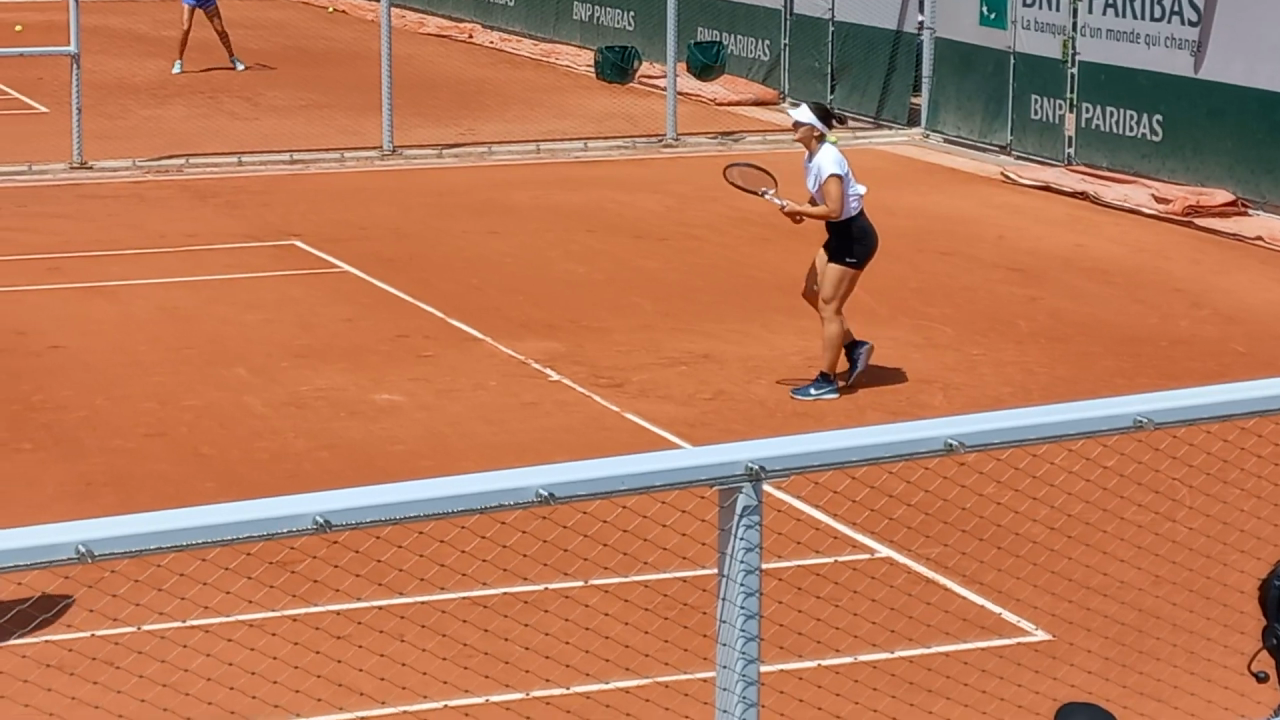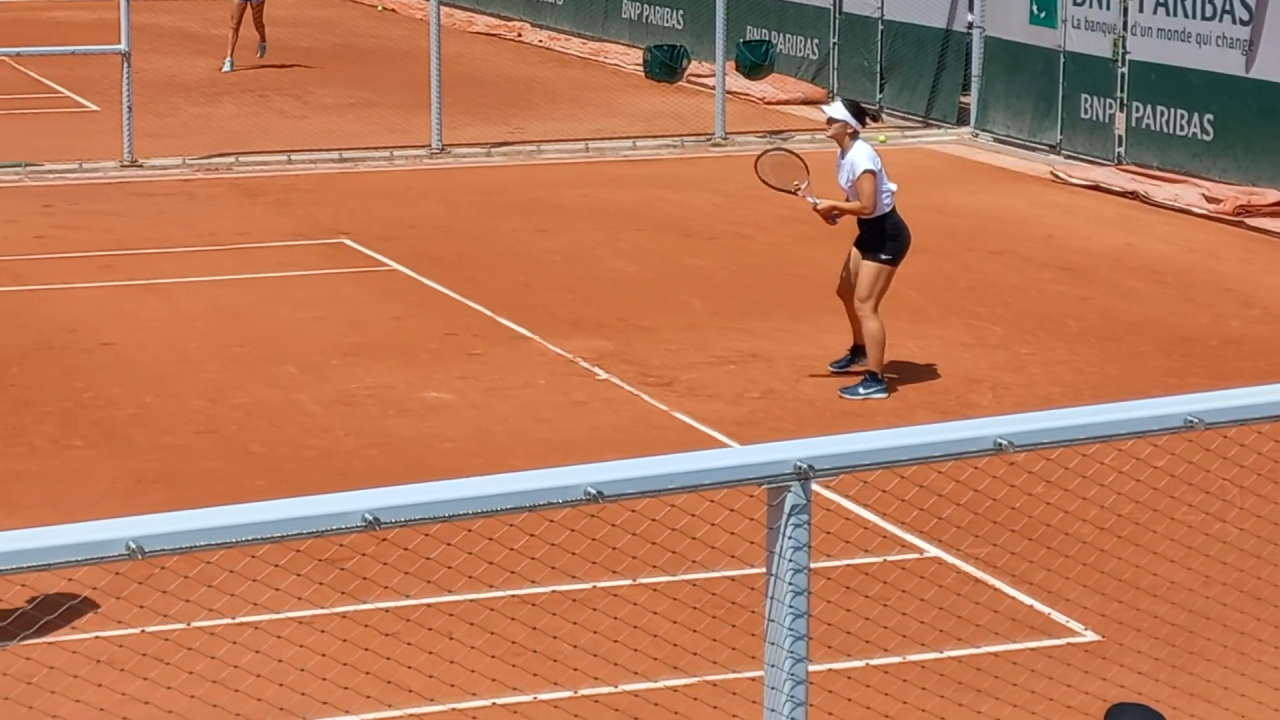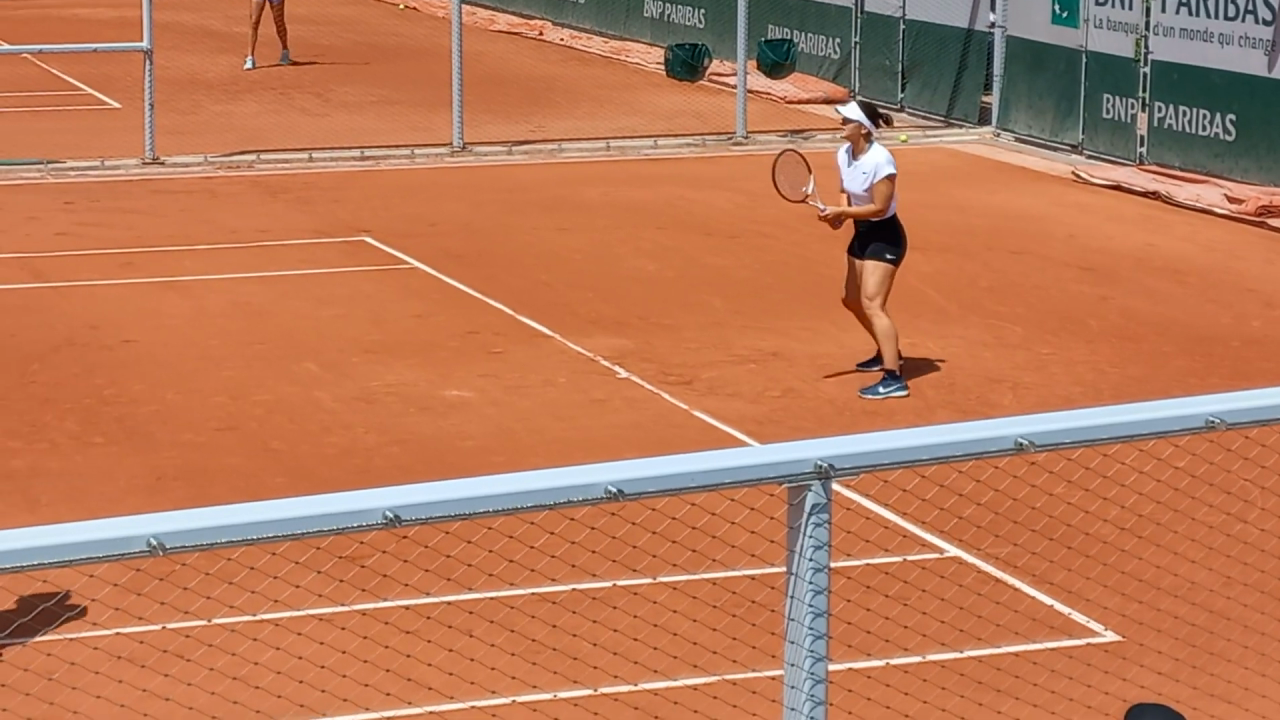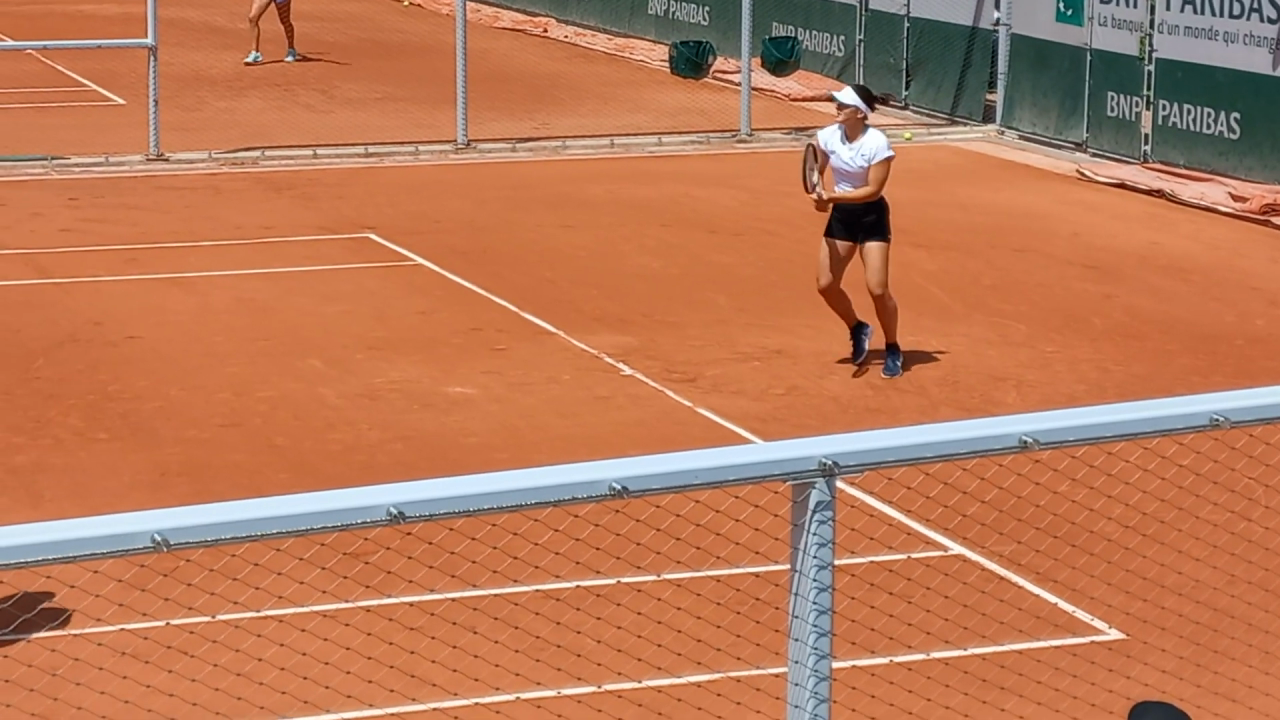
dt=0.2s
person 1, frame 1
left shoulder: (828, 161)
right shoulder: (811, 156)
left elbow: (833, 210)
left wrist: (799, 210)
right wrist: (799, 209)
left hip: (854, 238)
right hip: (843, 235)
left knee: (827, 306)
right knee: (811, 293)
left ankle: (827, 381)
right ankle: (854, 347)
person 1, frame 2
left shoulder: (860, 157)
right shoulder: (844, 153)
left elbow: (866, 206)
left wrist: (832, 205)
right wrist: (836, 210)
left hip: (886, 235)
right hip: (871, 232)
left knee: (864, 305)
right knee: (846, 291)
left ankle: (875, 380)
right ankle: (861, 350)
person 1, frame 3
left shoulder: (880, 160)
right shoulder: (844, 154)
left elbow: (879, 208)
left wrist: (841, 212)
right wrist: (839, 214)
left hip: (885, 236)
right hip: (863, 233)
left knee: (872, 304)
right knee: (852, 300)
left ankle: (894, 379)
right ankle: (889, 354)
person 1, frame 4
left shoulder: (878, 144)
right shoulder: (827, 136)
left elbow: (873, 190)
right elbow: (818, 170)
left wrist: (834, 197)
right wrist: (822, 195)
left hip: (871, 216)
right hip: (841, 215)
left knee: (877, 289)
right knee: (826, 284)
left ankle: (892, 349)
right ankle: (858, 329)
